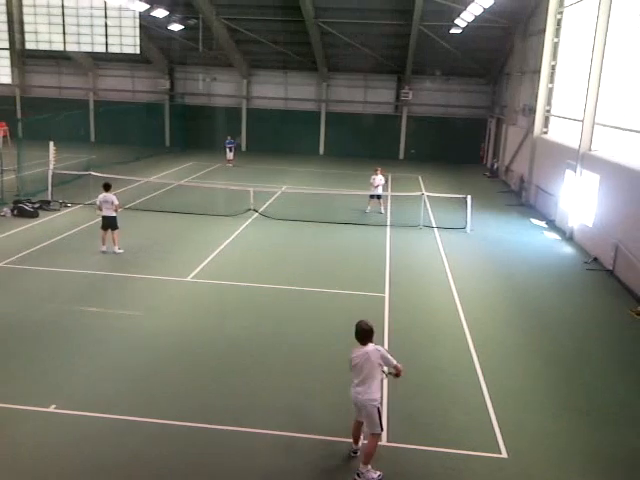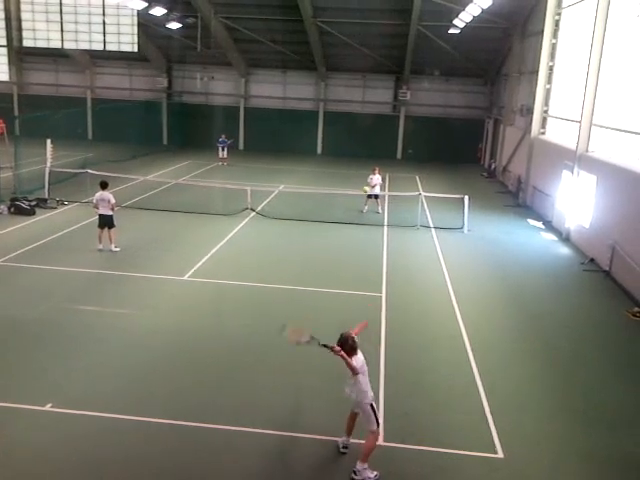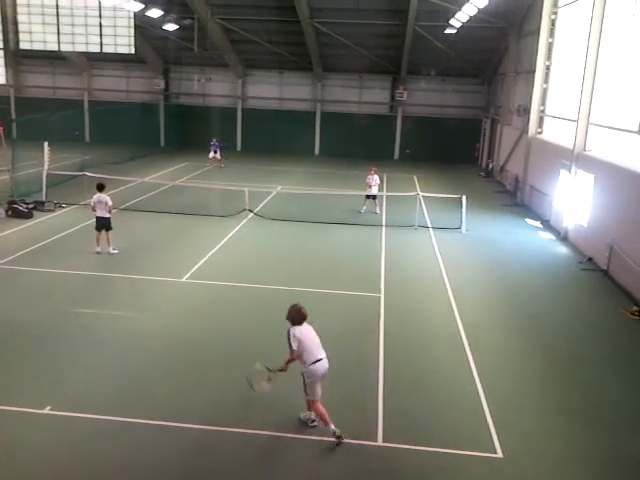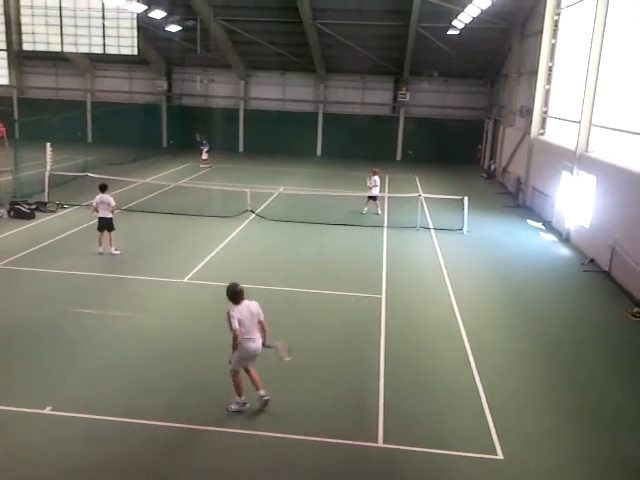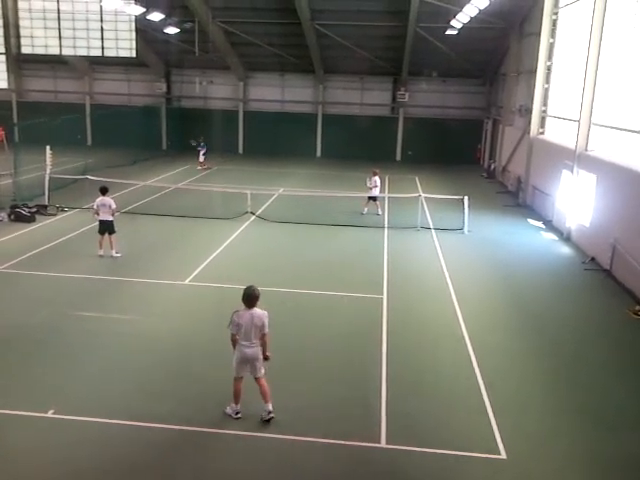
dt=0.7s
person 1, frame 1
left shoulder: (354, 353)
right shoulder: (378, 351)
right elbow: (398, 368)
right wrist: (396, 373)
left hip: (356, 395)
right hip: (370, 399)
left knee: (359, 421)
right knee: (375, 435)
left ankle: (355, 448)
person 1, frame 2
left shoulder: (345, 348)
right shoulder: (354, 358)
left elbow: (353, 334)
right elbow: (355, 371)
left wrist: (361, 326)
right wrist: (344, 356)
left hip: (354, 393)
right hip: (364, 397)
left knee: (354, 412)
right knee: (374, 433)
left ankle: (345, 441)
person 1, frame 3
left shoulder: (292, 331)
right shoulder: (308, 327)
left elbow: (294, 356)
left wrist: (286, 364)
left hip: (312, 369)
right hip: (323, 363)
left knee: (314, 402)
right knee: (312, 394)
left ankle: (334, 430)
right ankle: (310, 416)
person 1, frame 4
left shoulder: (232, 312)
right shoulder: (254, 305)
left elbow: (236, 335)
right elbow: (263, 325)
left wrist: (234, 347)
right wrist: (264, 339)
left hip: (243, 346)
right hip: (257, 344)
left knee: (235, 371)
right knee: (249, 369)
left ankle: (241, 401)
right ankle: (262, 394)
person 1, frame 5
left shoulder: (237, 315)
right shoulder: (263, 315)
left elbow: (233, 337)
right elbow: (264, 338)
left wrist: (236, 349)
right wrist: (265, 352)
left hip: (241, 351)
right hip: (256, 351)
left knee: (238, 379)
right knee: (261, 379)
left ankle: (235, 409)
right ankle: (268, 409)
